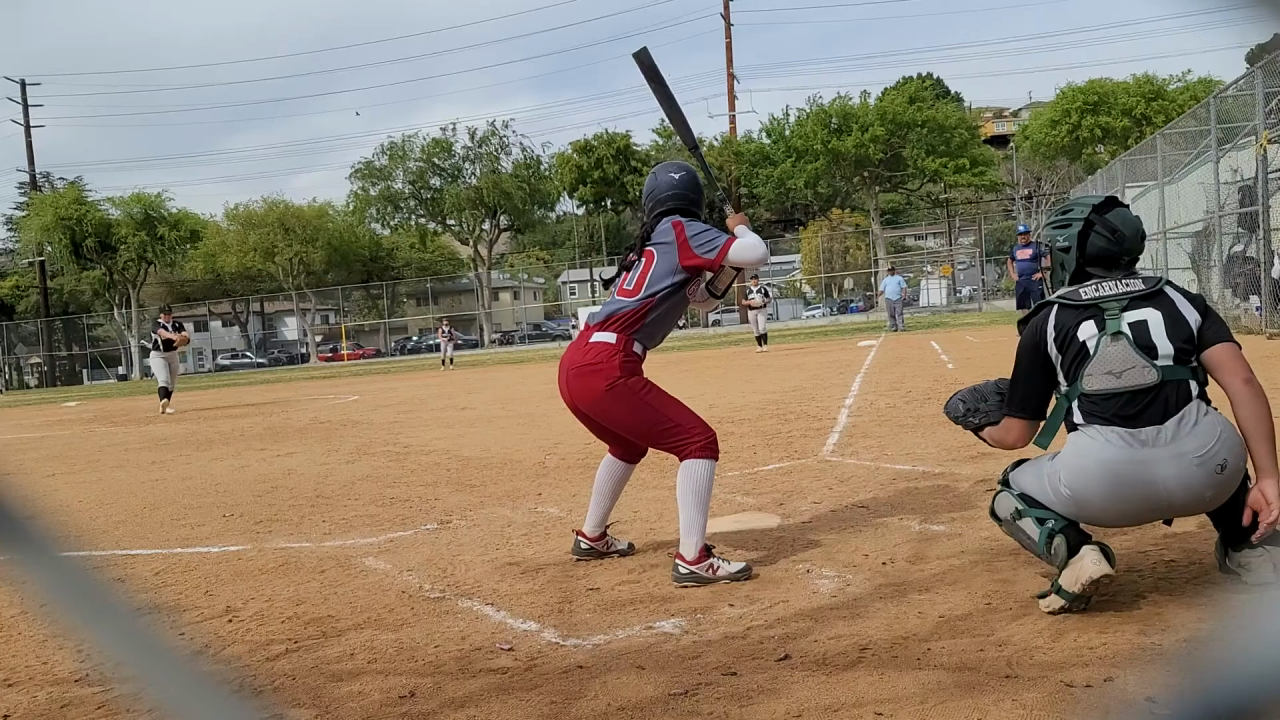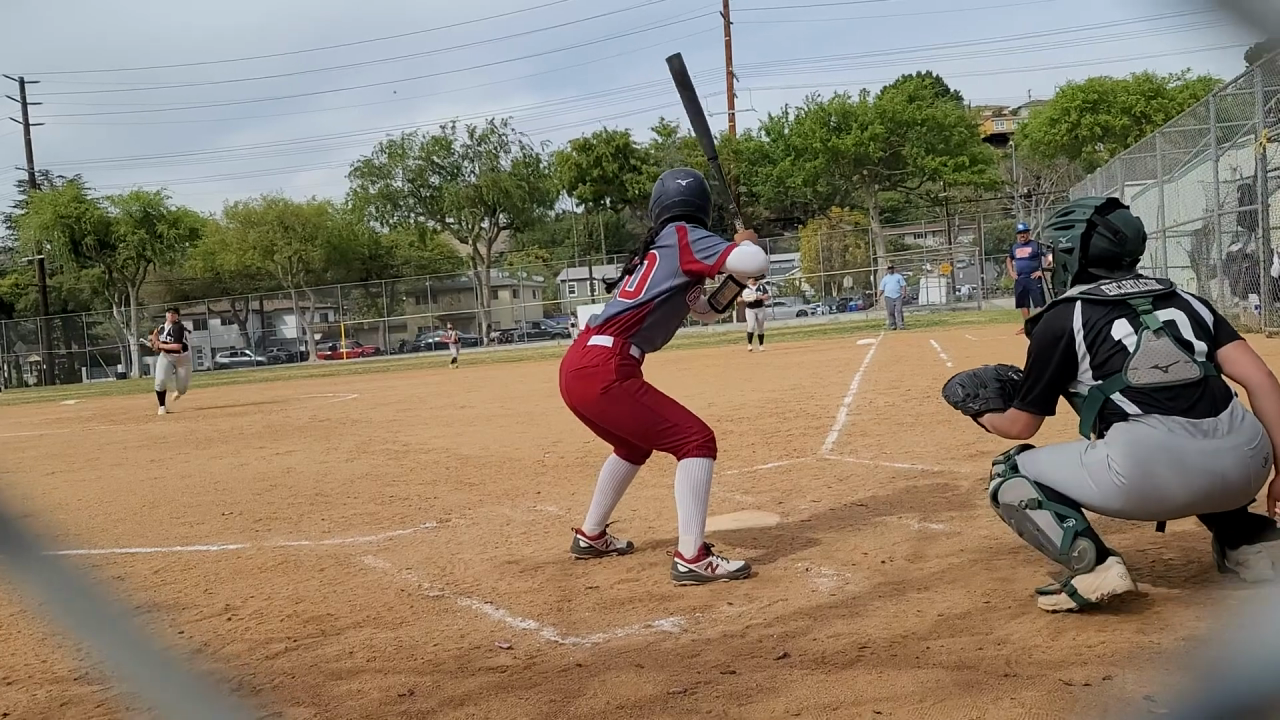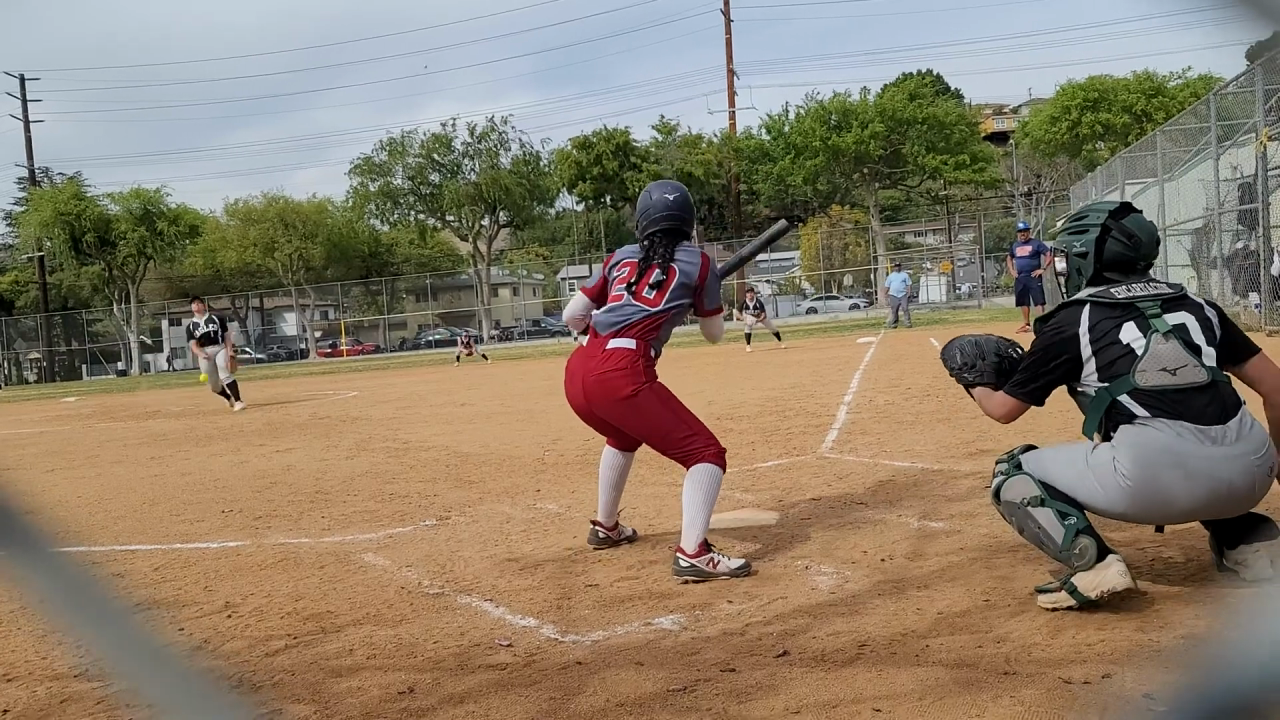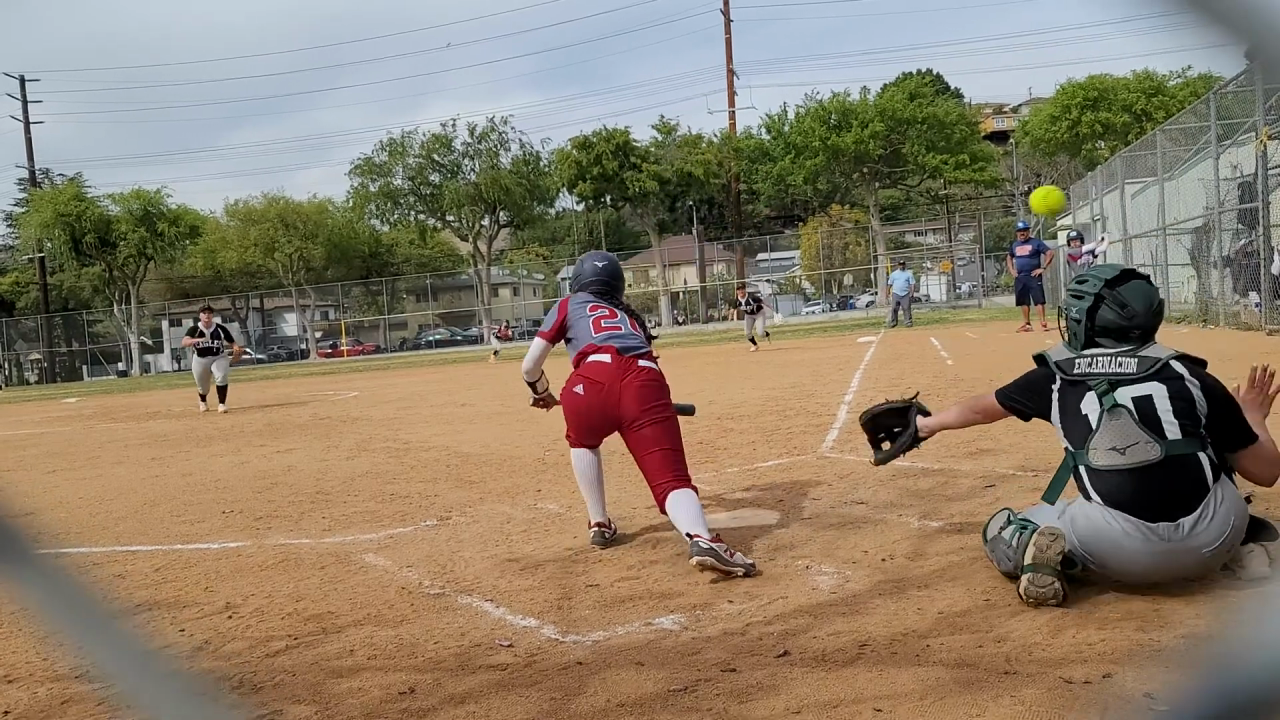
dt=0.5s
person 1, frame 1
left shoulder: (1048, 320)
right shoulder: (1181, 299)
left elbow: (1015, 435)
right elbow: (1241, 382)
left wrist: (981, 429)
left hip: (1106, 477)
right hip: (1202, 468)
left knee: (1012, 491)
left ankle: (1073, 552)
person 1, frame 2
left shoulder: (1062, 319)
right shoulder: (1185, 300)
left elbow: (1021, 424)
left wrist: (982, 414)
left hip: (1147, 469)
right hip: (1243, 462)
left knee: (1011, 476)
left ankle: (1093, 565)
person 1, frame 3
left shoulder: (1071, 322)
right shoulder: (1194, 304)
left elbow: (1004, 409)
left wrist: (975, 384)
left hip: (1153, 475)
left knee: (1014, 474)
left ankle: (1092, 561)
right ankle: (1247, 540)
person 1, frame 4
left shoulder: (1059, 374)
right shoulder: (1187, 374)
left elbow: (982, 408)
left wrist: (928, 425)
left hip: (1122, 543)
right hip: (1208, 535)
left knee: (1003, 532)
right ankle: (1239, 539)
person 2, frame 1
left shoulder: (649, 245)
right shoulder: (681, 232)
left elbow: (704, 300)
right elbow: (757, 255)
left wrist: (725, 250)
right wrist: (740, 228)
left hip: (577, 365)
right hip: (604, 370)
left knee: (630, 443)
right knee: (698, 441)
left ankle: (591, 537)
right ankle: (691, 559)
person 2, frame 2
left shoulder: (657, 249)
right shoulder: (684, 238)
left elbow: (706, 313)
right elbow: (756, 265)
left wrist: (734, 276)
right wrist: (746, 241)
left hip: (578, 366)
right hip: (602, 371)
left knee: (636, 443)
right knee: (696, 440)
left ankle: (590, 535)
right ankle: (691, 557)
person 2, frame 3
left shoulder: (620, 256)
right shoulder: (698, 262)
left elbow: (572, 315)
right elbow: (714, 335)
right wrist: (695, 301)
left hip: (579, 371)
right hip: (621, 375)
left knee: (625, 436)
right knee: (706, 451)
left ankle: (605, 527)
right ankle: (692, 553)
person 2, frame 4
left shoulder: (567, 305)
right shoulder: (629, 314)
left elbow: (530, 364)
left wrist: (539, 392)
left hip: (590, 381)
right hip: (644, 383)
left knee: (582, 439)
right knee: (673, 481)
left ankle: (601, 525)
right ankle: (701, 540)
